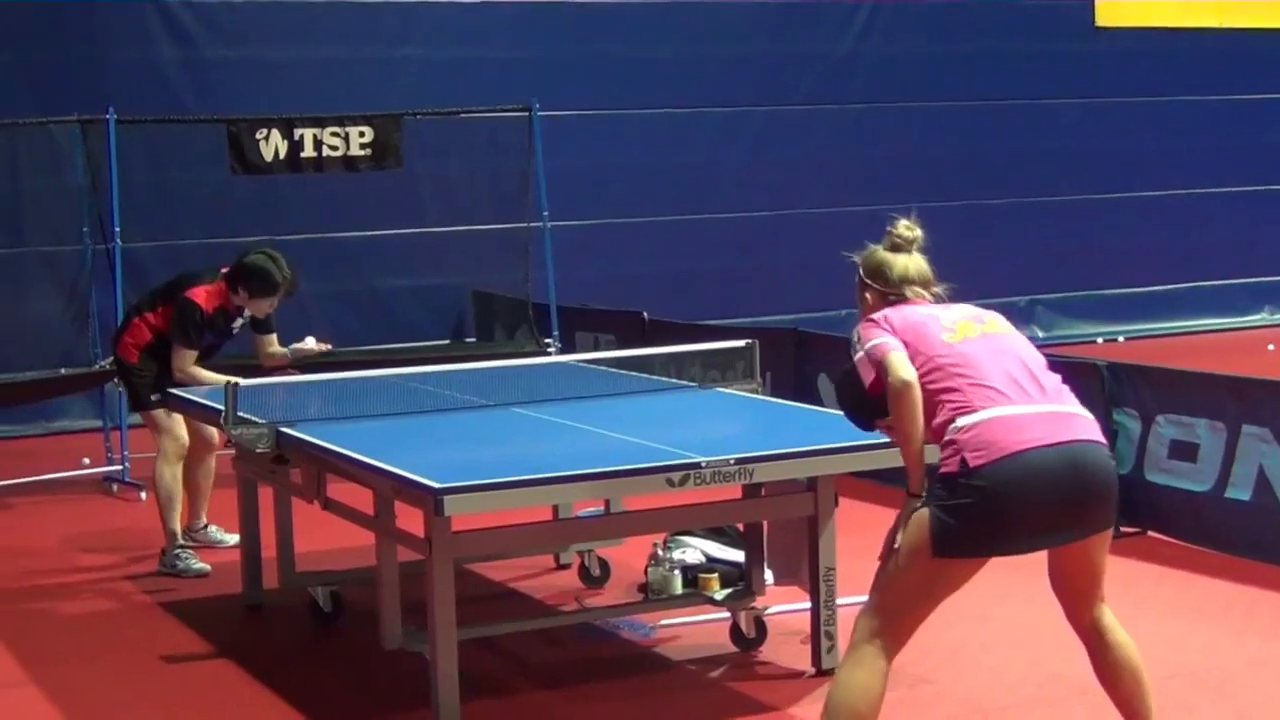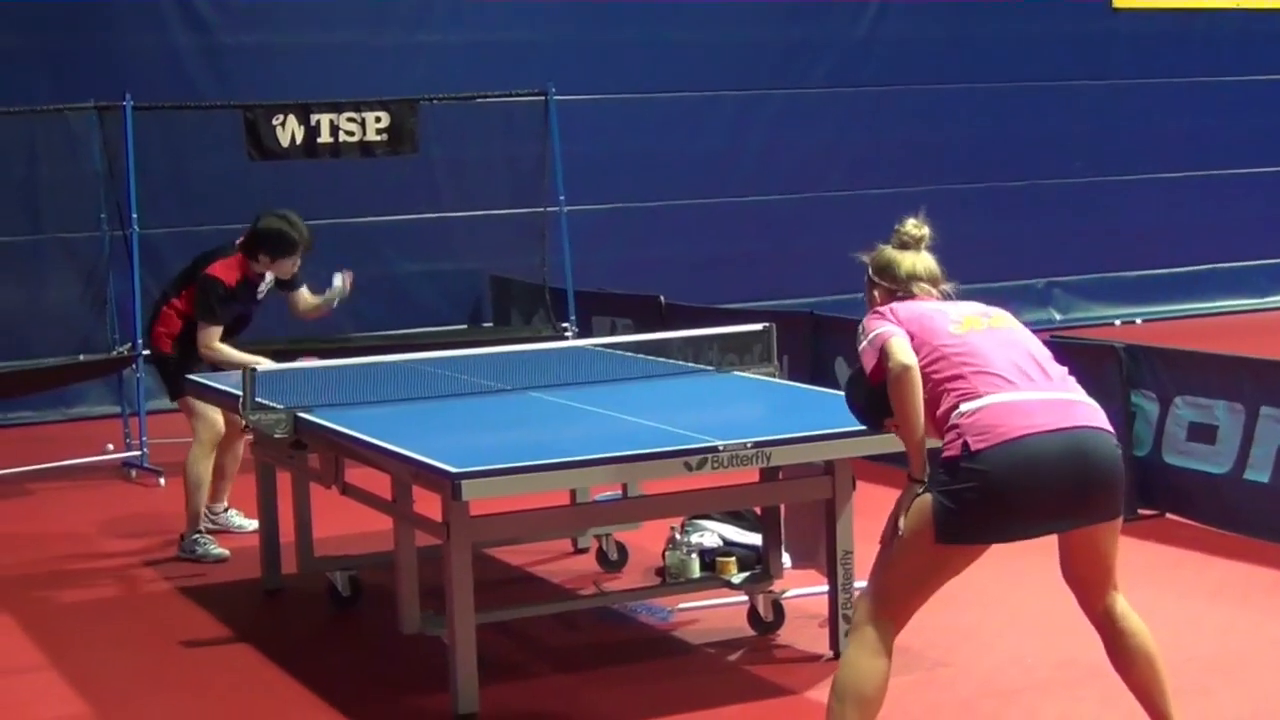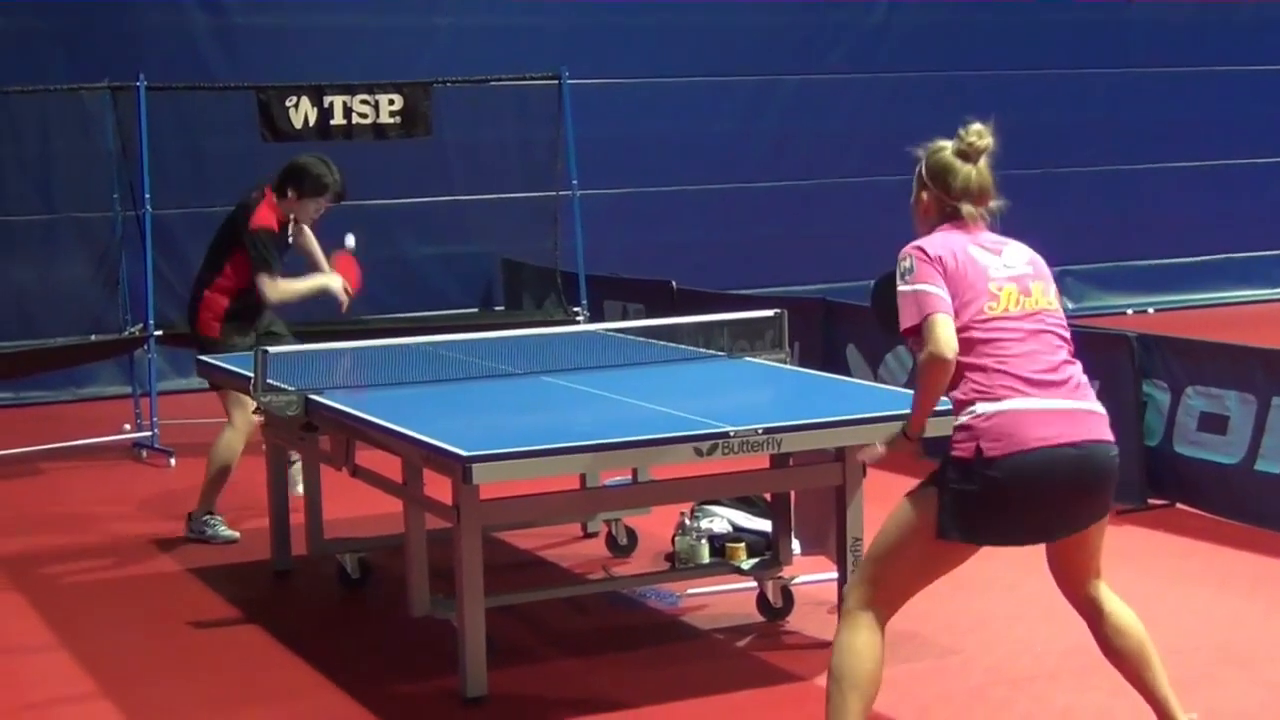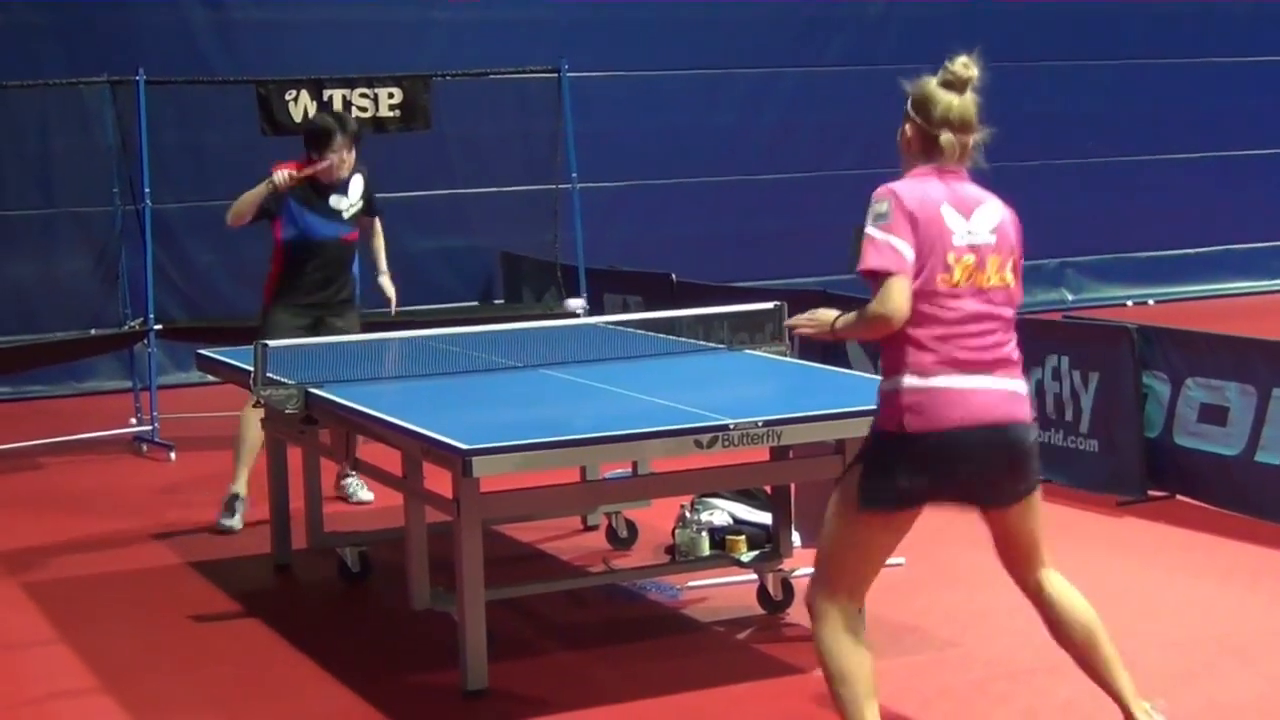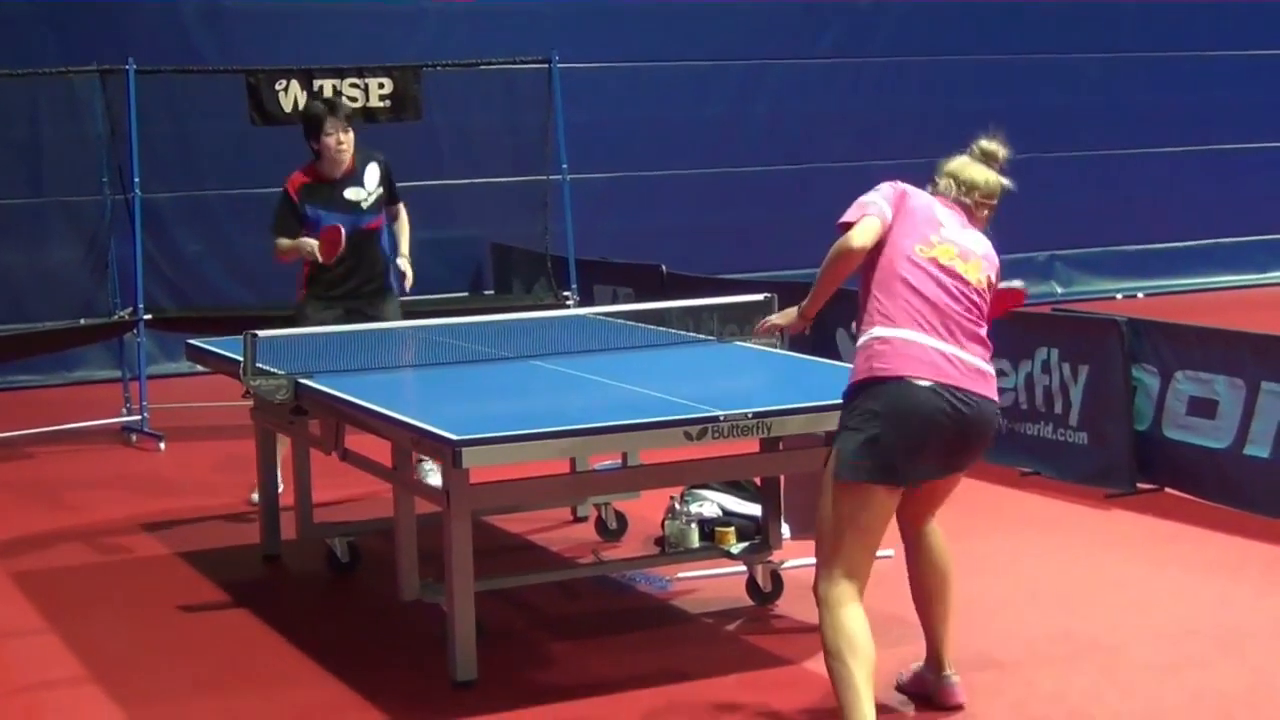
dt=0.4s
person 1, frame 1
left shoulder: (877, 325)
right shoulder: (982, 315)
left elbow: (903, 381)
left wrist: (916, 489)
left hip: (995, 467)
right hip: (1086, 453)
left knee: (875, 634)
right knee: (1090, 612)
person 1, frame 2
left shoulder: (883, 318)
right shoulder: (992, 313)
left elbow: (903, 365)
left wrist: (917, 476)
left hip: (1000, 456)
right hip: (1093, 441)
left knee: (875, 618)
right knee: (1103, 599)
person 1, frame 3
left shoulder: (925, 252)
right shoulder: (1028, 256)
left elbow: (942, 354)
left wrist: (910, 435)
left hip: (1004, 453)
right hip: (1091, 442)
left knee: (865, 602)
right knee: (1087, 590)
person 1, frame 4
left shoulder: (899, 197)
right shoulder: (1002, 213)
left elbow: (891, 312)
left wrist: (838, 325)
left hip: (921, 424)
right hip: (1007, 421)
left knee: (831, 600)
right knee: (1036, 574)
person 1, frame 5
left shoulder: (897, 193)
right shoulder: (984, 251)
left elbow: (854, 243)
left wrist: (803, 313)
left hip: (895, 389)
right hip: (973, 401)
left knee: (838, 582)
right knee: (917, 515)
person 2, frame 1
left shoulder: (255, 299)
right shoulder: (198, 301)
left elbow: (268, 353)
right elbow: (182, 370)
left wrist: (294, 351)
left hip: (180, 360)
right hip: (142, 354)
left knee: (207, 440)
right knee: (175, 442)
left ankle: (197, 527)
right ankle: (173, 550)
person 2, frame 2
left shoulder: (276, 265)
right shoulder: (219, 276)
left elbow: (304, 307)
right elbow: (208, 347)
left wrist: (330, 298)
right wrist: (259, 363)
left hip: (213, 342)
right hip: (177, 343)
left knee: (237, 424)
right knee: (210, 428)
left ankle: (217, 510)
right ankle: (193, 535)
person 2, frame 3
left shoulder: (282, 207)
right shoulder: (262, 225)
left elbow: (301, 228)
right elbow: (272, 292)
left wrist: (325, 271)
right wrist: (322, 282)
left hip: (249, 312)
right hip: (220, 321)
right knee: (244, 417)
left ankle: (288, 457)
right ankle: (201, 516)
person 2, frame 4
left shoulder: (358, 182)
right shoulder: (290, 179)
left elbow: (372, 223)
right elbow: (233, 220)
left wrist: (383, 273)
right wrist: (269, 187)
left hip: (339, 303)
right hip: (288, 303)
left ankle: (346, 474)
right ankle: (236, 494)
person 2, frame 5
left shoulder: (375, 167)
right shoulder: (298, 188)
left elbow: (398, 213)
right elbow: (281, 247)
left wrist: (402, 256)
right wrist: (300, 246)
left hip: (376, 290)
right hip: (322, 297)
left ankle: (424, 459)
right ankle: (272, 474)
